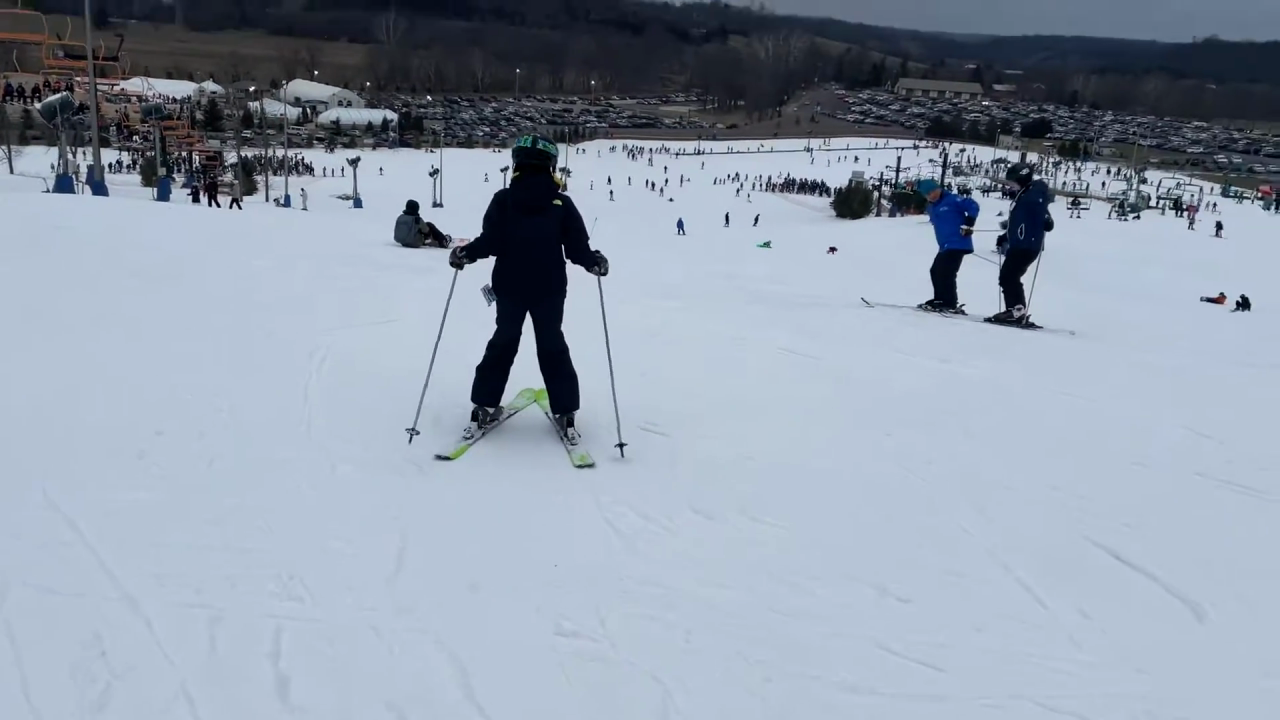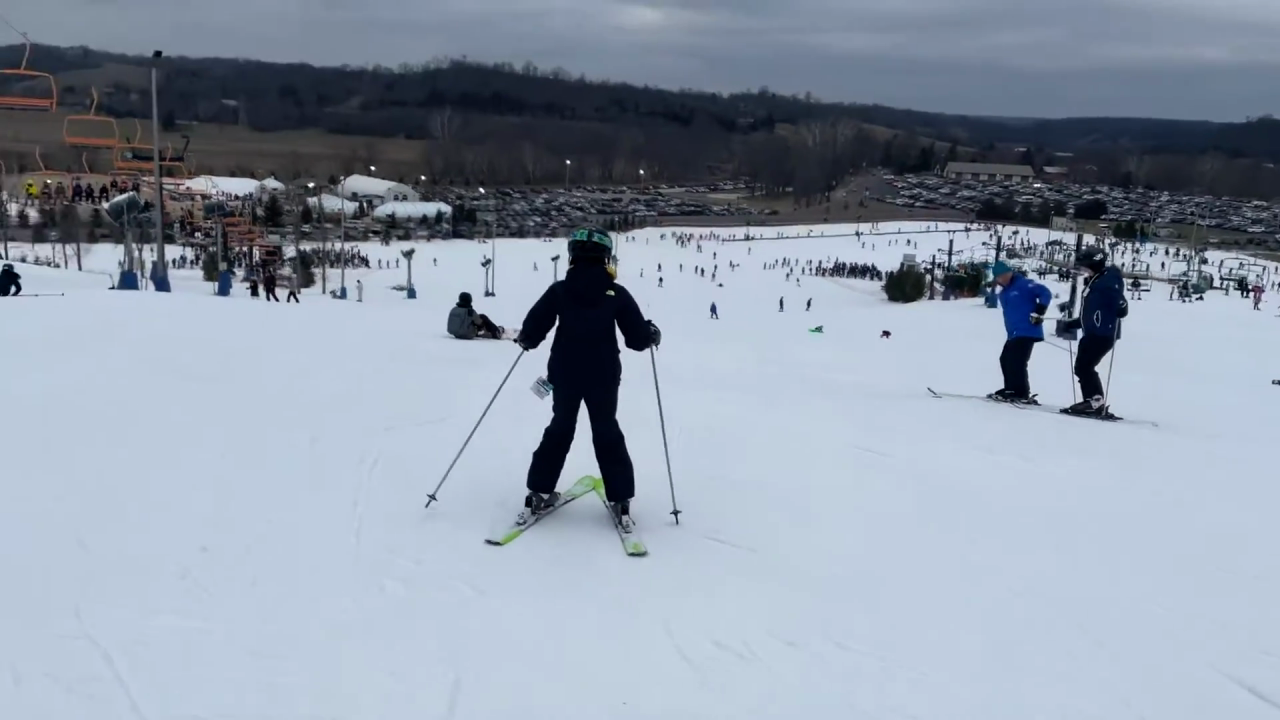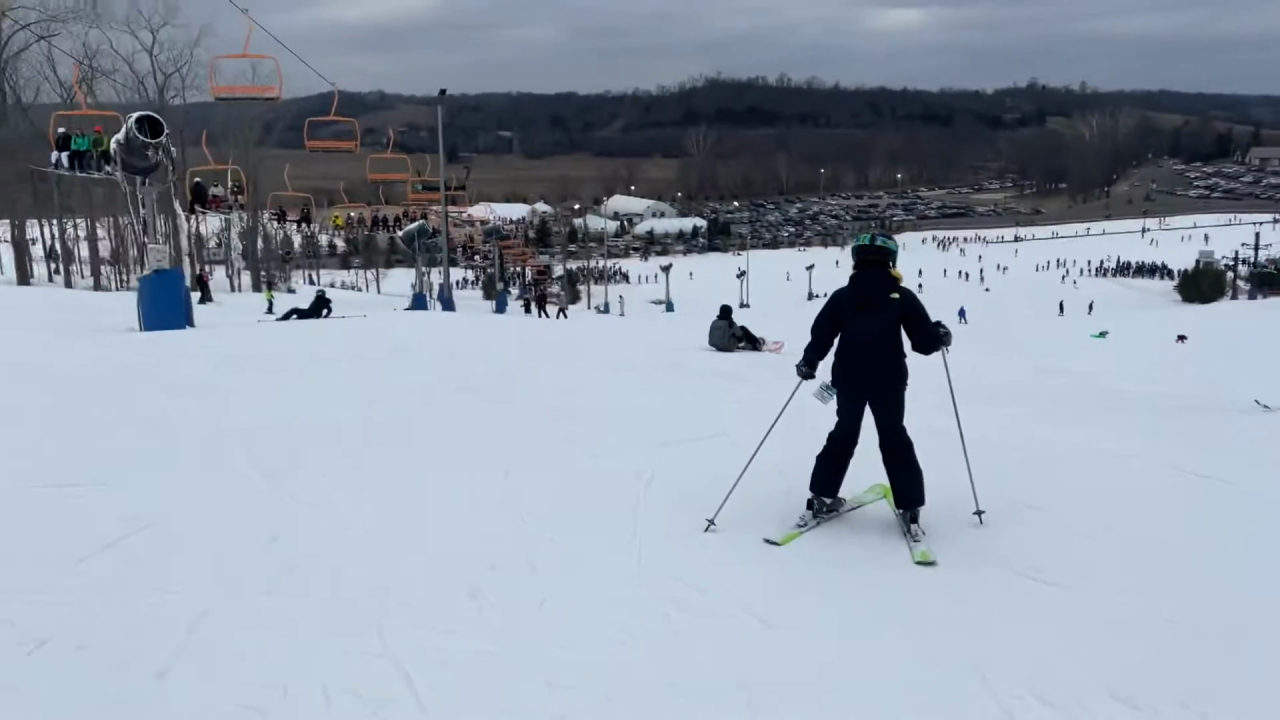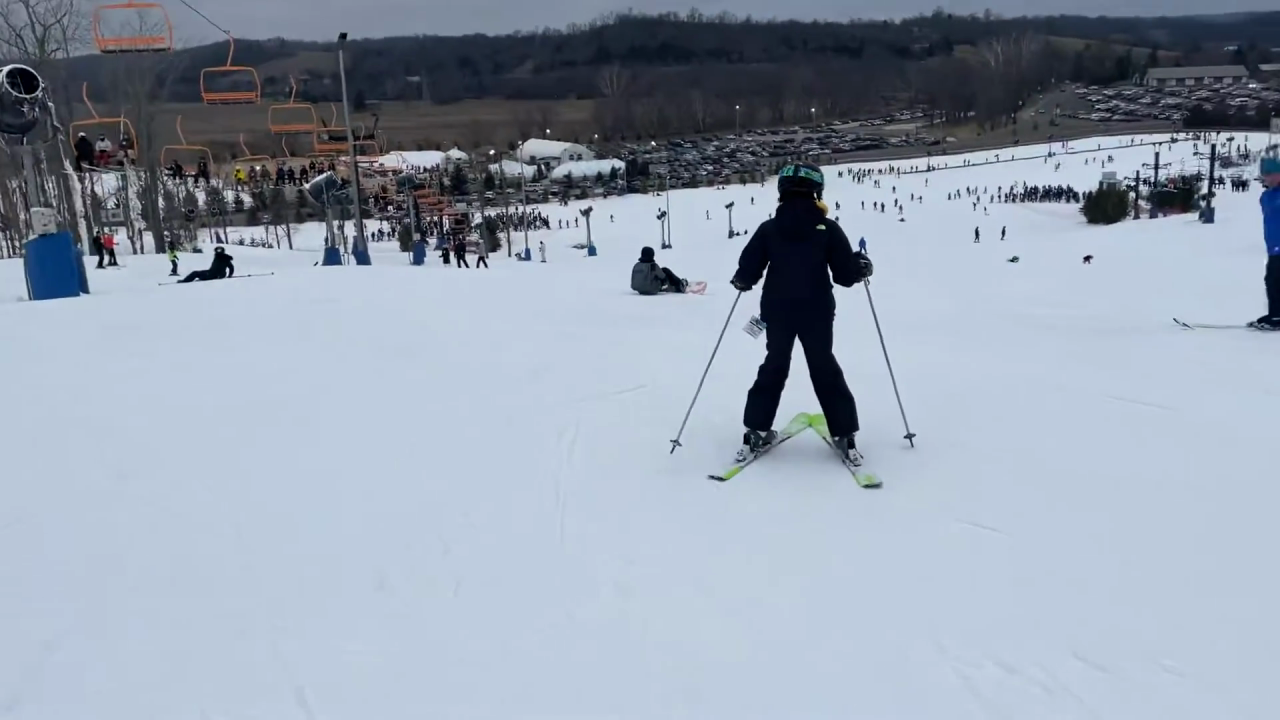
dt=0.4s
person 1, frame 1
left shoulder: (504, 198)
right shoulder: (562, 203)
left elbow: (492, 241)
right elbow: (577, 248)
left wrist: (464, 253)
right wrist: (594, 262)
left hip: (510, 287)
right hip: (549, 289)
left knee: (503, 343)
right knee: (552, 347)
left ankle: (484, 407)
right ankle: (565, 413)
person 1, frame 2
left shoulder: (559, 290)
right shoulder: (616, 294)
left elbow: (534, 327)
right elbow: (636, 338)
left wrist: (525, 340)
right wrist: (651, 335)
left hip: (565, 375)
right hip: (603, 377)
left knee: (559, 430)
right knee: (607, 435)
left ankle: (539, 493)
right ankle: (621, 501)
person 1, frame 3
left shoulder: (842, 296)
right shoulder: (902, 297)
left elbow: (821, 336)
right elbow: (924, 341)
left wrist: (808, 363)
right wrist: (942, 336)
left hip: (848, 380)
right hip: (888, 382)
left knee: (843, 434)
right knee: (895, 440)
left ankle: (821, 498)
right ankle: (909, 509)
person 1, frame 4
left shoulder: (768, 228)
right shoulder: (828, 229)
left elbow: (749, 268)
right elbow: (846, 275)
left wrist: (741, 280)
right wrist: (862, 267)
left hip: (777, 312)
right hip: (817, 313)
left knee: (774, 366)
right knee: (825, 369)
left ankle: (756, 431)
right ankle: (845, 435)
